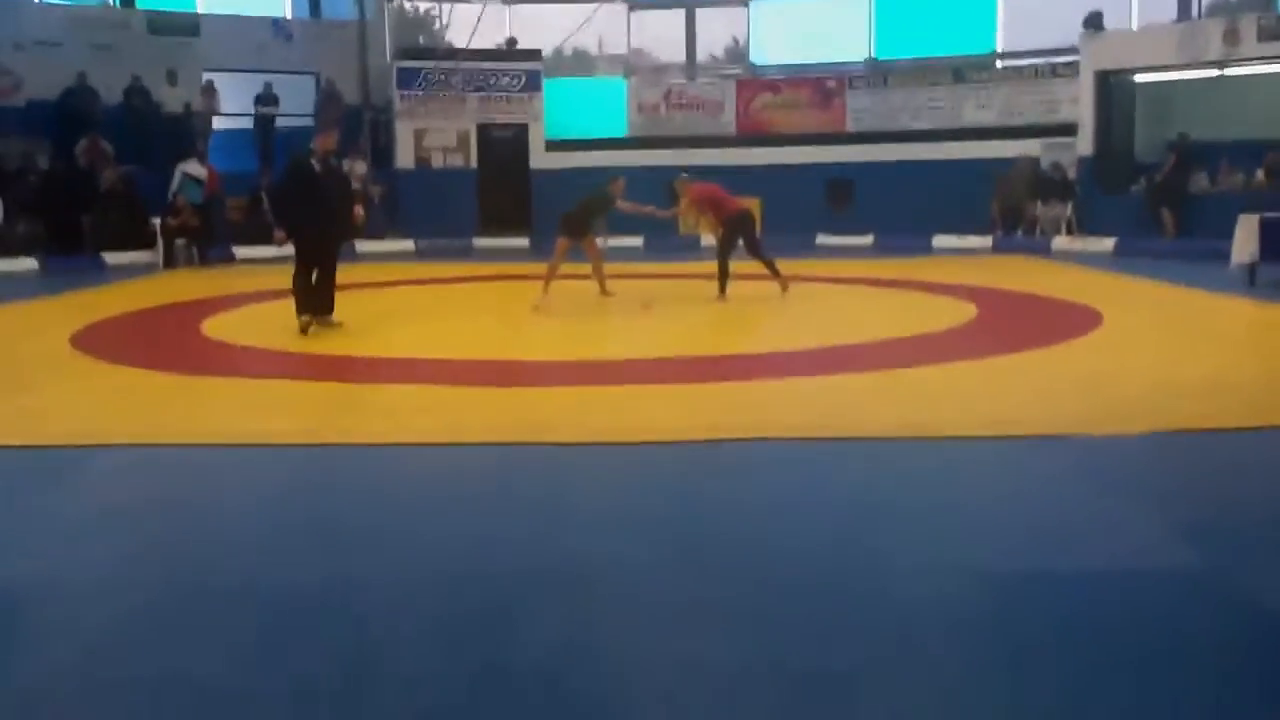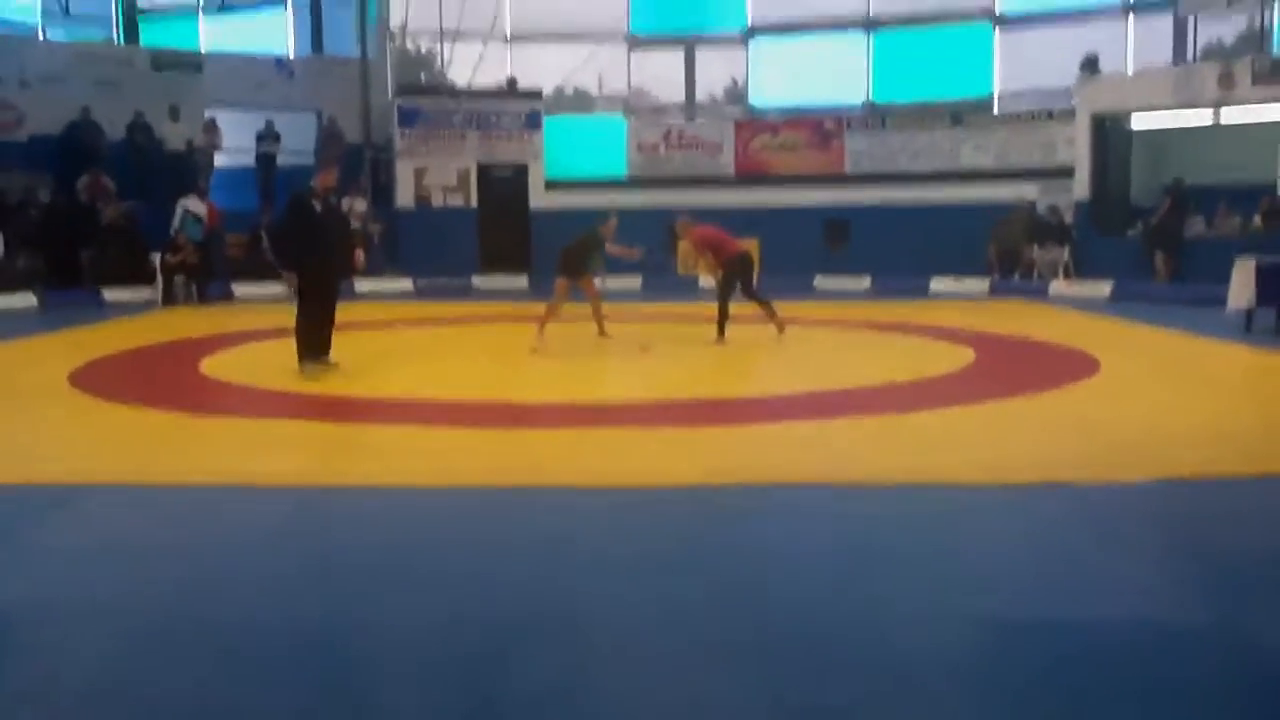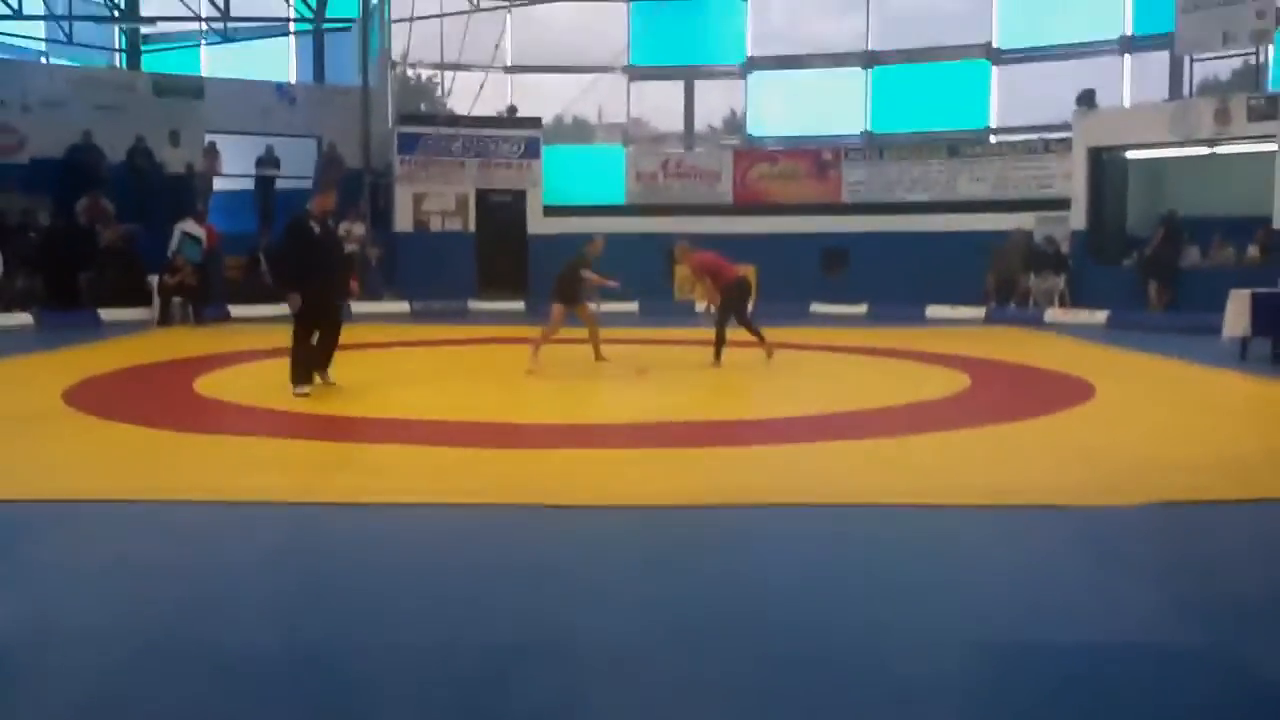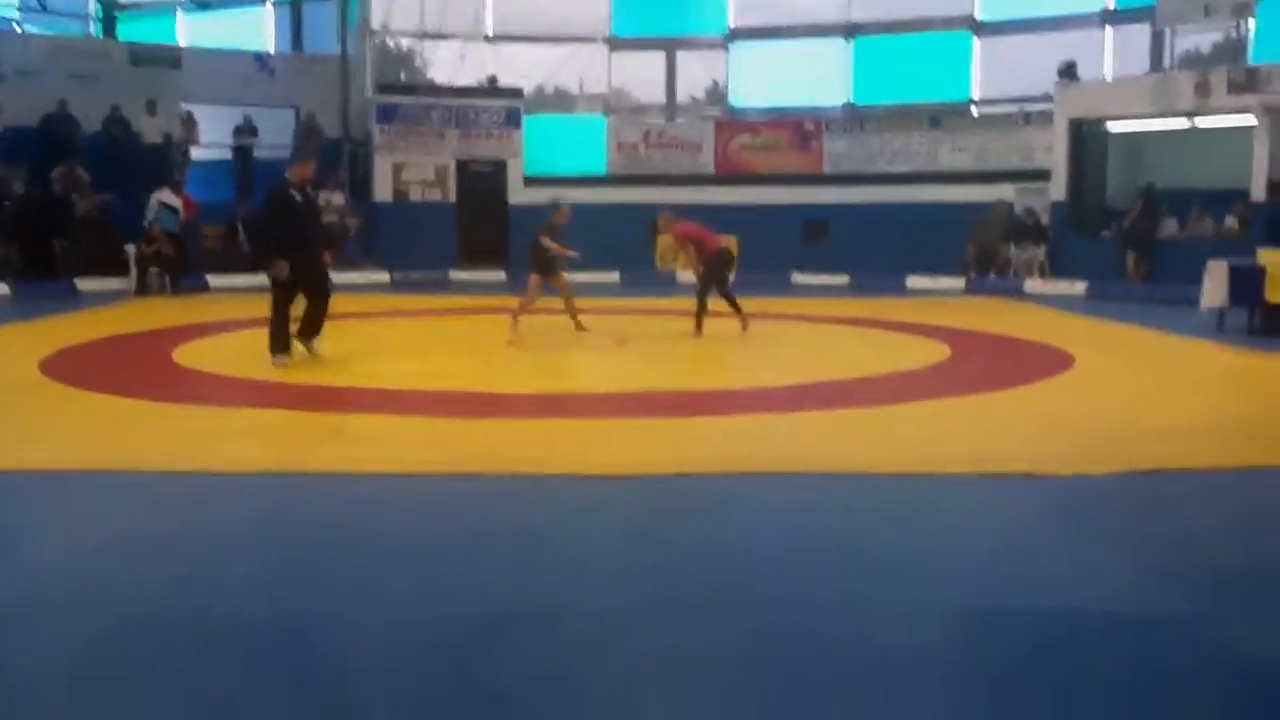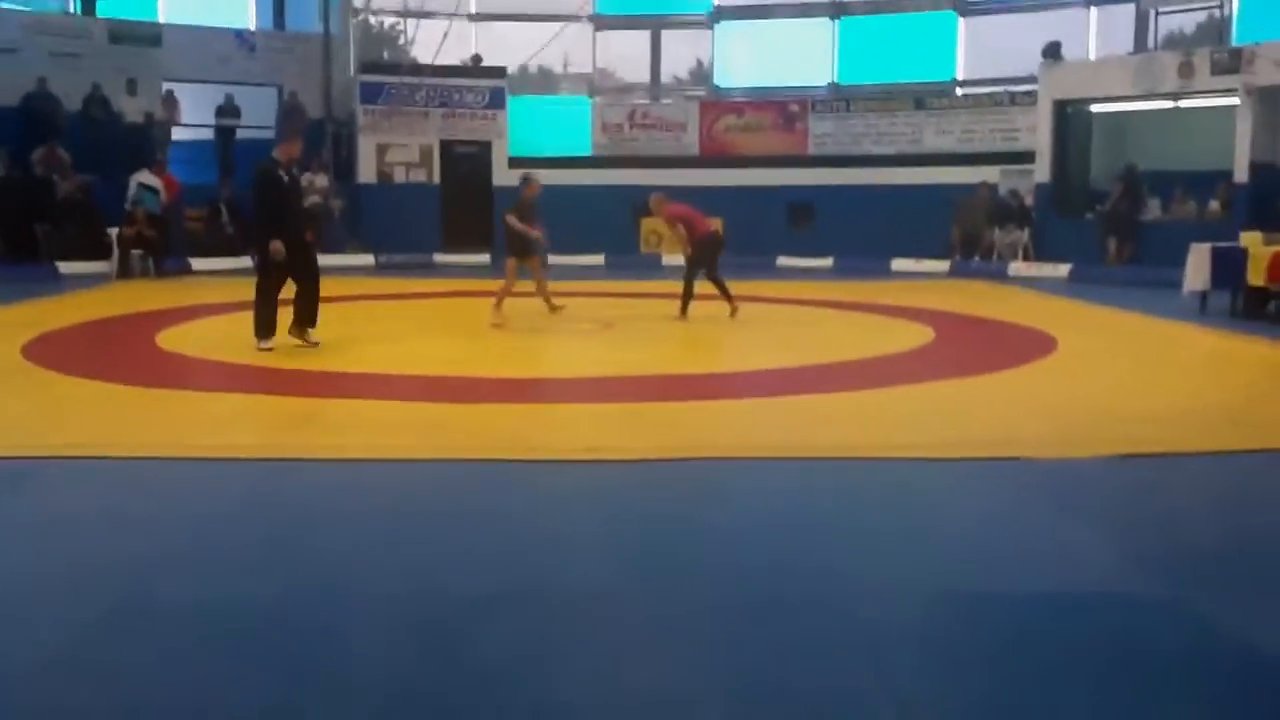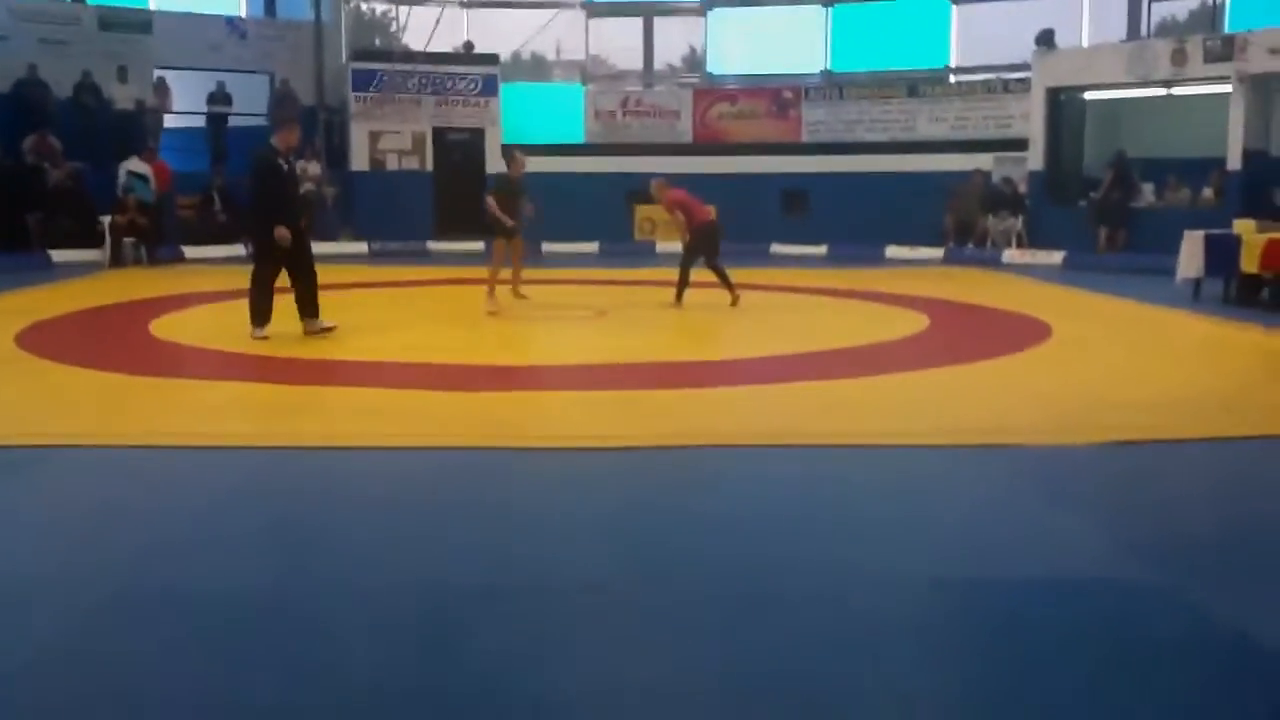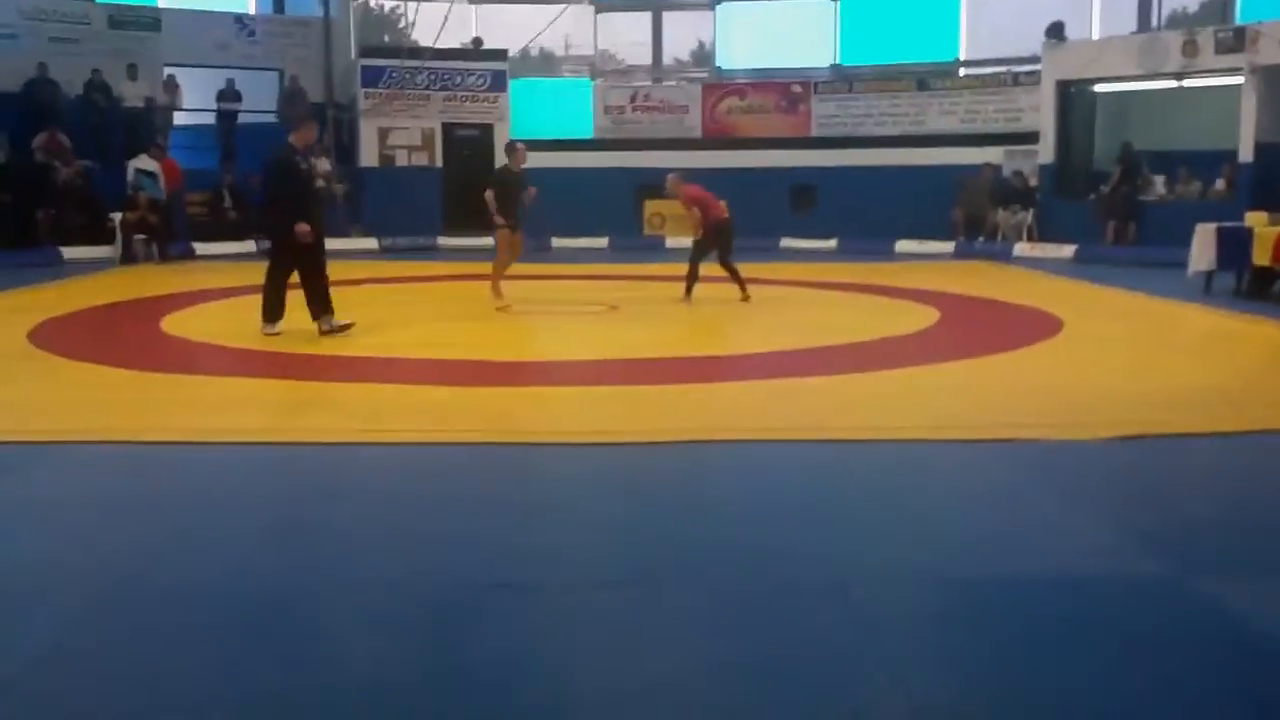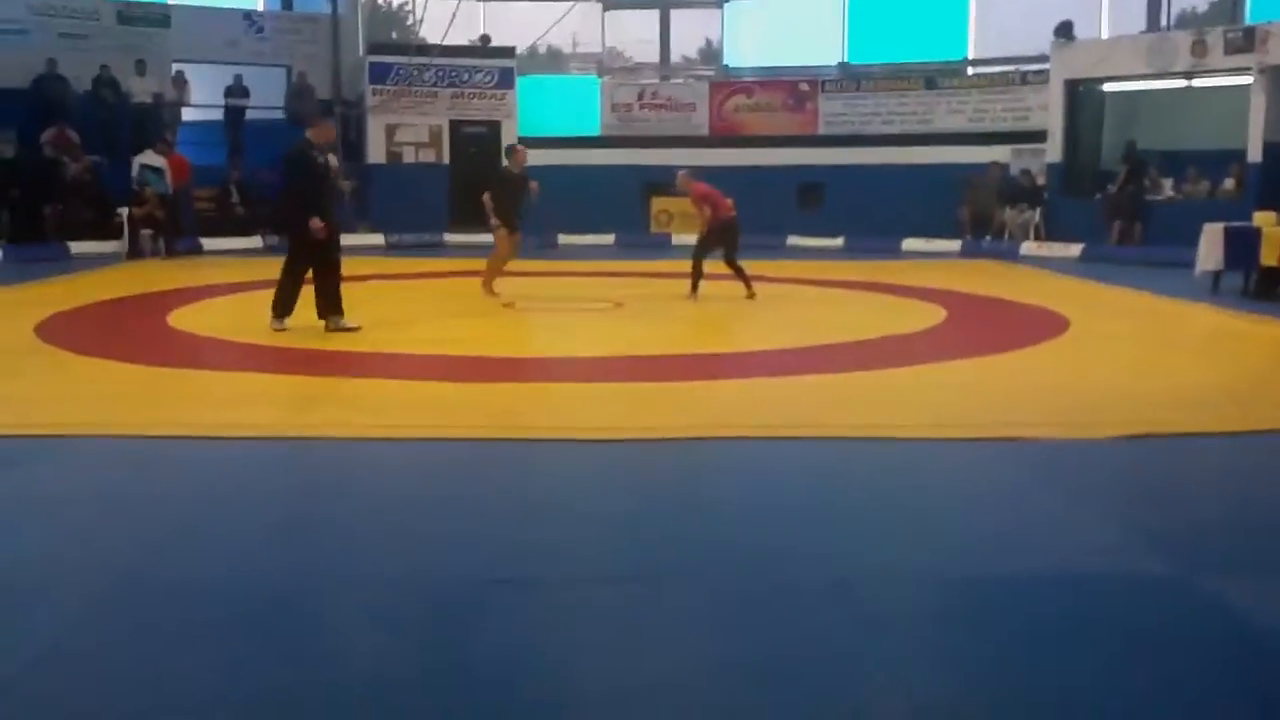
dt=0.1s
person 1, frame 1
left shoulder: (333, 164)
right shoulder: (301, 163)
left elbow: (344, 191)
right elbow: (282, 195)
left wrist: (354, 206)
right wrist: (281, 226)
left hip: (330, 228)
right hip: (306, 229)
left knee: (327, 271)
right knee: (304, 270)
left ankle: (322, 312)
right ankle: (305, 313)
person 1, frame 2
left shoulder: (331, 200)
right shoulder: (300, 201)
left elbow: (343, 230)
right elbow: (284, 237)
left wrist: (355, 250)
right wrist: (287, 268)
left hip: (330, 267)
right hip: (307, 269)
left knee: (325, 311)
right knee: (308, 312)
left ankle: (320, 353)
right ankle: (308, 358)
person 1, frame 3
left shoulder: (328, 224)
right shoulder: (298, 224)
left elbow: (337, 255)
right elbow: (285, 260)
left wrist: (346, 278)
right wrist: (292, 290)
left hip: (328, 288)
right hip: (306, 290)
left knee: (332, 330)
right knee: (304, 334)
left ankle: (319, 367)
right ankle: (301, 381)
person 1, frame 4
left shoulder: (306, 191)
right shoulder: (278, 193)
right elbow: (269, 230)
left wrist: (323, 249)
right wrist: (277, 259)
left hip: (310, 256)
right hip: (285, 260)
left knee: (321, 296)
right knee: (282, 304)
left ankle: (306, 336)
right ankle: (280, 351)
person 1, frame 5
left shoulder: (291, 170)
right shoulder: (266, 172)
right elbow: (260, 211)
left wrist: (303, 232)
right wrist: (272, 239)
left hip: (295, 238)
right hip: (274, 242)
left knee: (310, 280)
right knee: (268, 288)
left ankle: (301, 327)
right ankle: (264, 335)
person 1, frame 6
left shoulder: (285, 157)
right shoulder: (264, 160)
right elbow: (259, 198)
left wrist: (296, 222)
right wrist: (275, 226)
left hip: (291, 228)
right hip: (270, 230)
left knee: (305, 272)
right knee: (264, 276)
left ankle: (310, 320)
right ankle: (259, 323)
person 1, frame 7
left shoulder: (302, 156)
right shoulder: (283, 159)
right elbow: (278, 196)
right wrist: (296, 223)
left hip: (308, 225)
right hip: (287, 228)
left knee: (316, 272)
right knee: (279, 274)
left ankle: (325, 319)
right ankle: (270, 320)
person 1, frame 8
left shoulder: (320, 152)
right shoulder: (299, 154)
right elbow: (293, 192)
right wrist: (311, 217)
left hip: (324, 222)
right hip: (306, 224)
left knee: (330, 269)
right knee: (296, 267)
left ankle: (333, 317)
right ankle: (279, 315)
